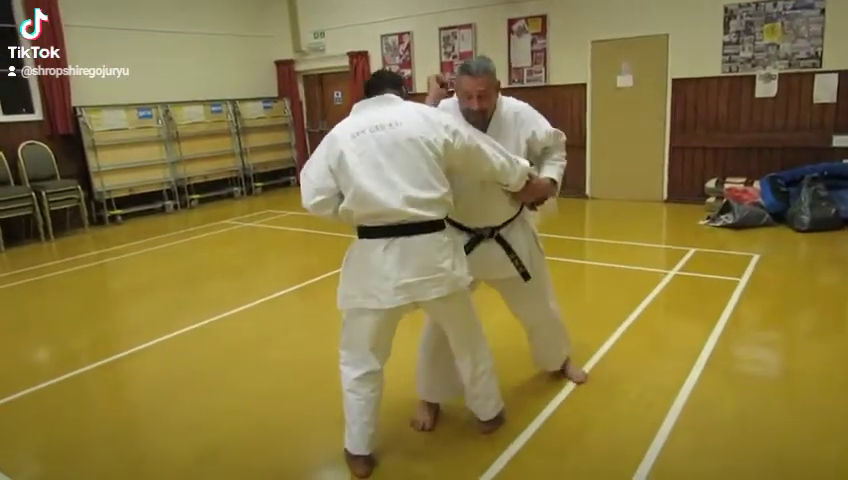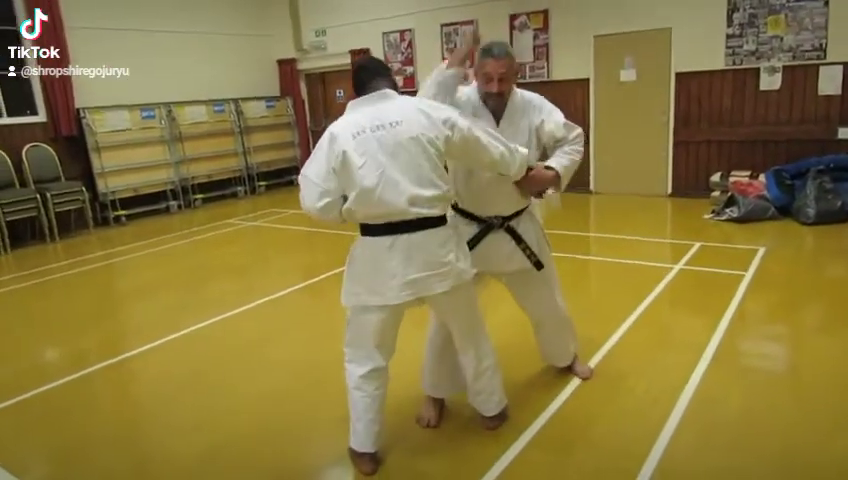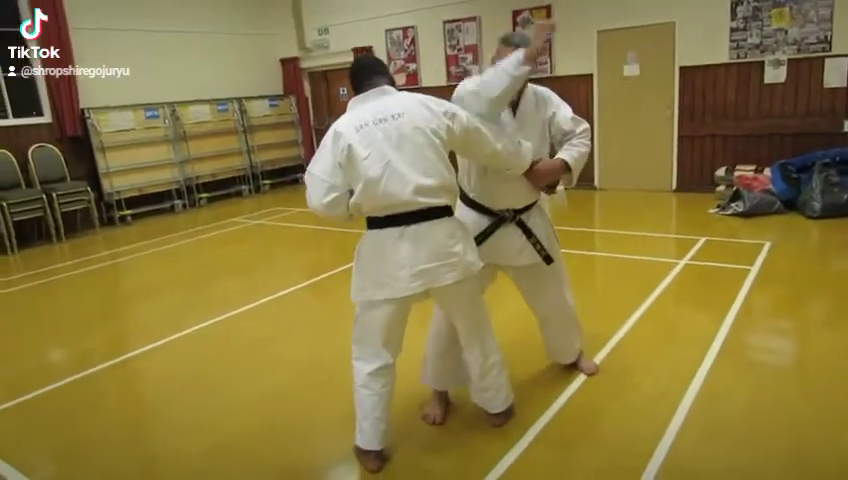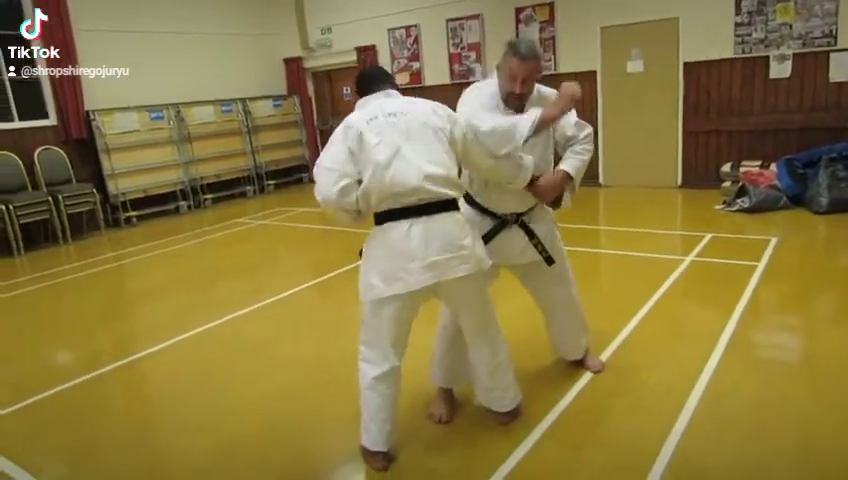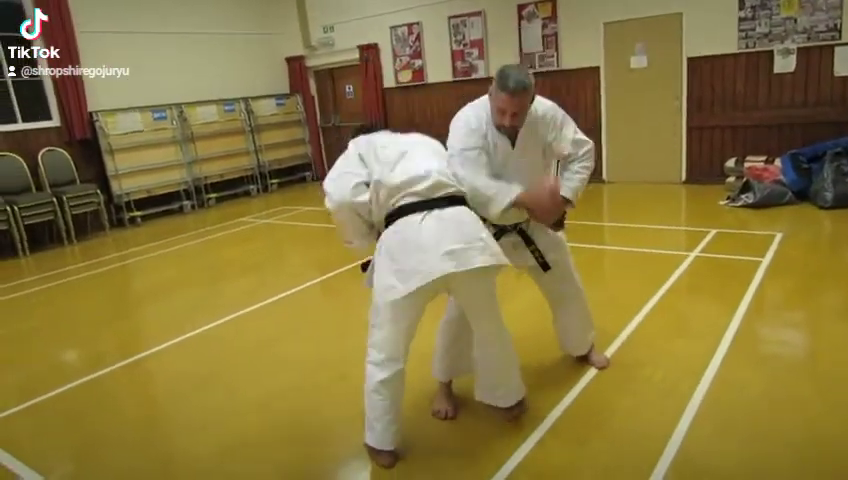
dt=0.3s
person 1, frame 1
left shoulder: (340, 133)
right shoulder: (431, 119)
left elbow: (316, 199)
right elbow: (489, 159)
right wrist: (525, 180)
left hip: (374, 256)
right hip: (431, 248)
left knee: (360, 357)
right knee: (467, 337)
right ankle: (488, 412)
person 1, frame 2
left shoulder: (339, 132)
right shoulder: (429, 113)
left elbow: (317, 202)
right elbow: (489, 150)
right wrist: (524, 170)
left hip: (378, 256)
right hip: (435, 245)
left knee: (366, 356)
right knee: (469, 333)
right ankle: (491, 409)
person 1, frame 3
left shoulder: (343, 128)
right shoulder: (430, 107)
left elbow: (323, 200)
right elbow: (490, 143)
right wrist: (530, 167)
left hip: (386, 249)
right hip: (441, 236)
left knee: (373, 352)
right knee: (474, 329)
left ankle: (371, 446)
right ankle: (497, 406)
person 1, frame 4
left shoulder: (352, 125)
right shoulder: (434, 110)
left elbow: (330, 192)
right elbow: (487, 156)
left wrist: (356, 212)
right wrist: (530, 176)
left hip: (394, 244)
right hip: (451, 233)
left knee: (379, 350)
right knee: (481, 328)
left ankle: (376, 445)
right ankle: (503, 404)
person 1, frame 5
left shoulder: (359, 148)
right shoulder: (424, 142)
left elbow: (344, 198)
left wrist: (366, 237)
left hip: (403, 241)
right hip: (462, 227)
left knee: (386, 349)
right knee: (488, 323)
left ankle: (381, 444)
right ankle: (510, 400)
person 2, frame 1
left shoulder: (520, 115)
left elbow: (554, 146)
left wrist: (549, 180)
right wrist: (428, 108)
left hip: (510, 233)
left knee: (539, 305)
right knee: (442, 319)
left ankle: (558, 360)
right ankle: (430, 398)
person 2, frame 2
left shoulder: (533, 107)
right shoulder: (457, 102)
left elbow: (572, 140)
left wrist: (552, 172)
right wrist: (454, 63)
left hip: (518, 227)
right hip: (466, 229)
left knee: (545, 300)
left ankle: (565, 357)
right ankle: (435, 395)
person 2, frame 3
left shoulder: (544, 100)
right shoulder: (475, 97)
left elbow: (580, 134)
right elbow: (481, 94)
left wrist: (562, 165)
right wrist: (527, 51)
left hip: (527, 221)
right hip: (475, 221)
left knee: (553, 296)
right knee: (455, 307)
left ankle: (571, 353)
right ankle: (440, 390)
person 2, frame 4
left shoulder: (547, 99)
right shoulder: (477, 96)
left elbow: (582, 138)
right elbow: (487, 135)
left wrist: (564, 176)
right wrist: (545, 118)
left hip: (531, 219)
right hip: (478, 220)
left knee: (559, 291)
right knee: (460, 305)
left ankle: (577, 351)
right ankle: (444, 388)
person 2, frame 5
left shoulder: (548, 114)
right shoulder: (468, 121)
left elbow: (582, 154)
right elbow: (470, 183)
left wrist: (562, 199)
right wrist: (524, 197)
left hip: (533, 222)
left knee: (565, 284)
right knee: (463, 302)
left ankle: (583, 347)
right ankle: (445, 385)
